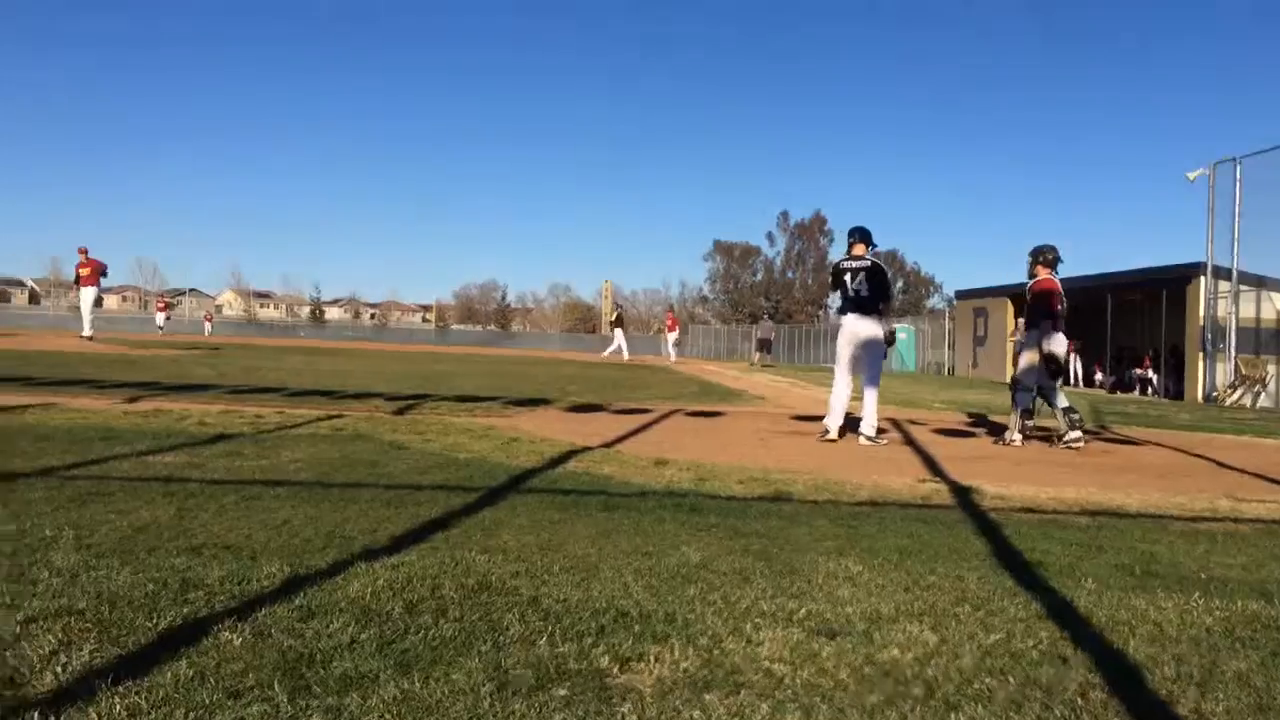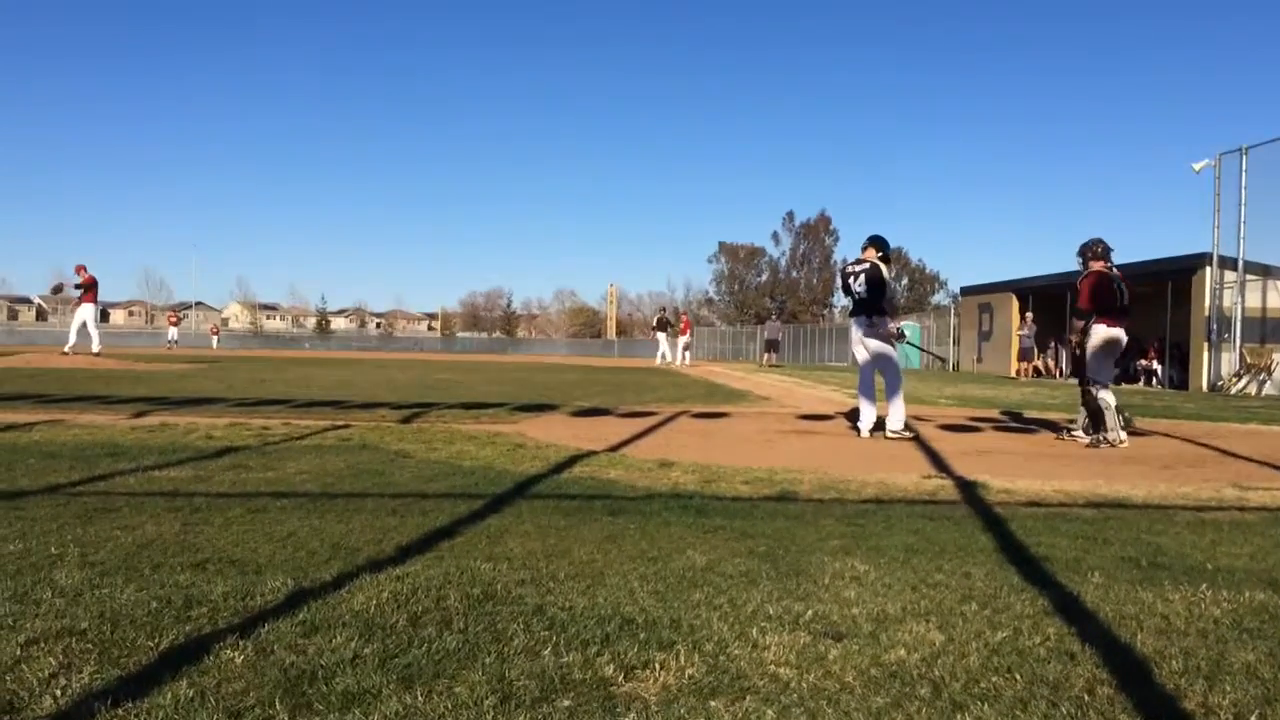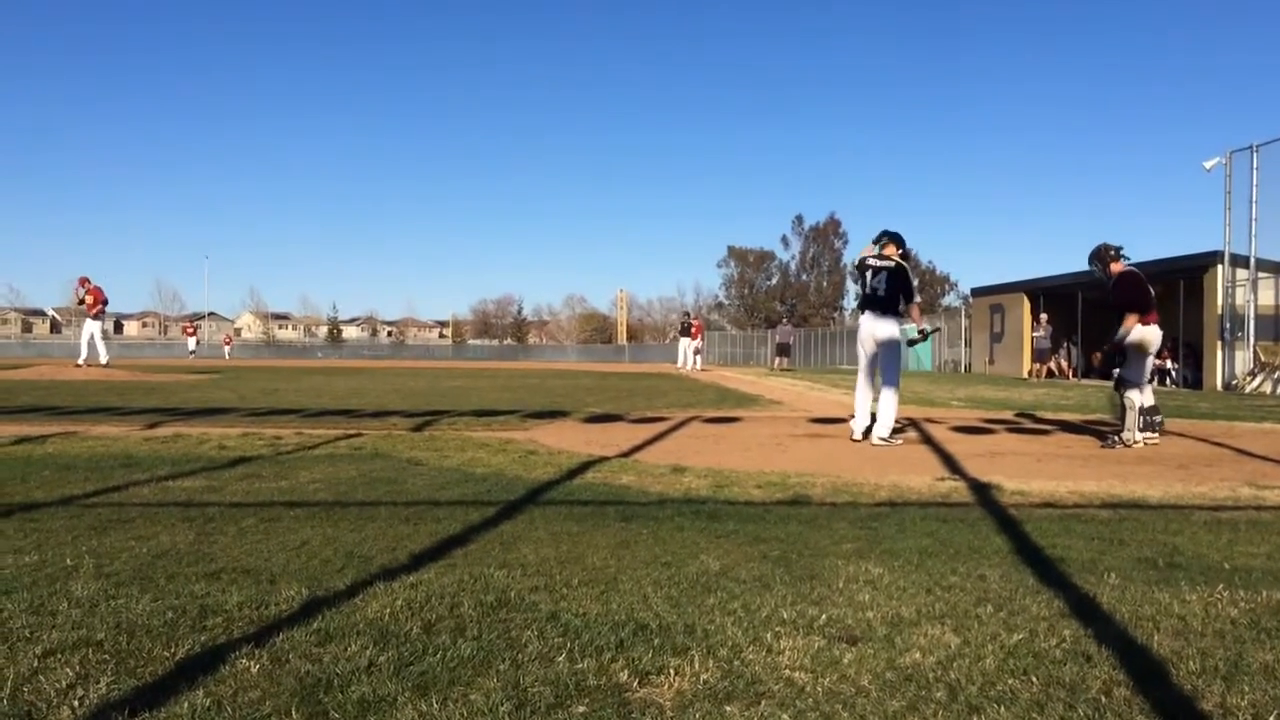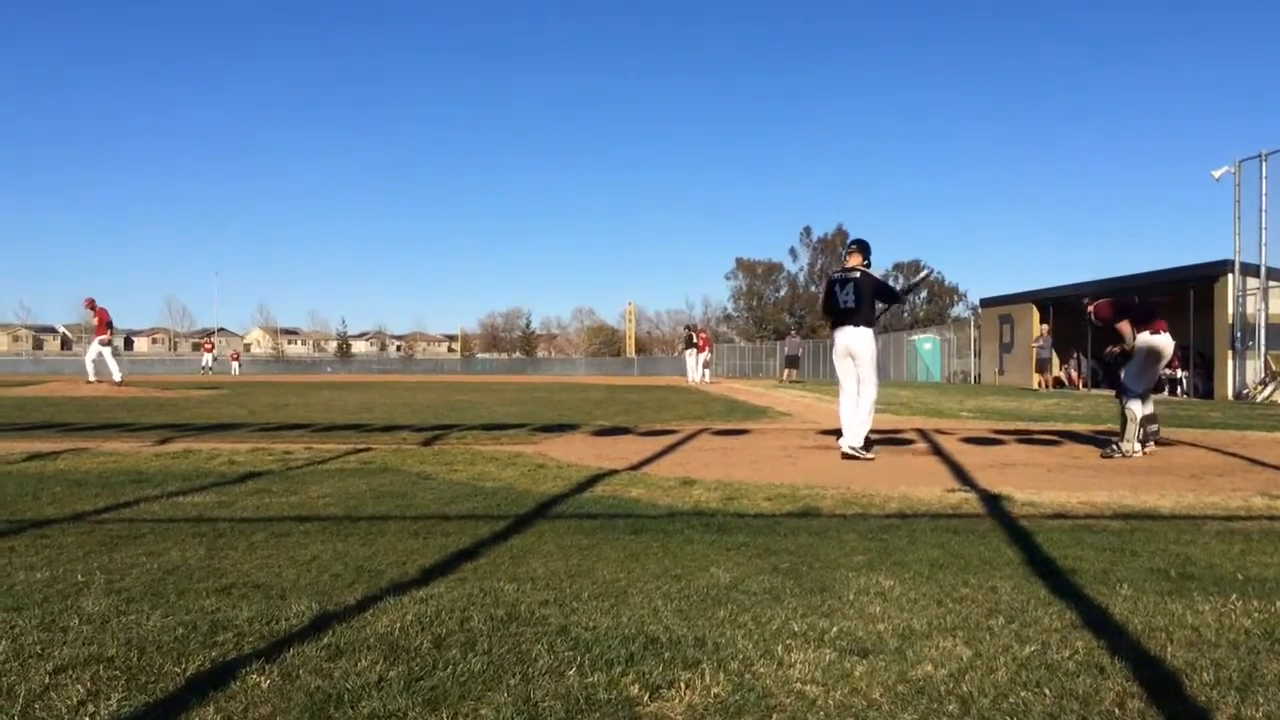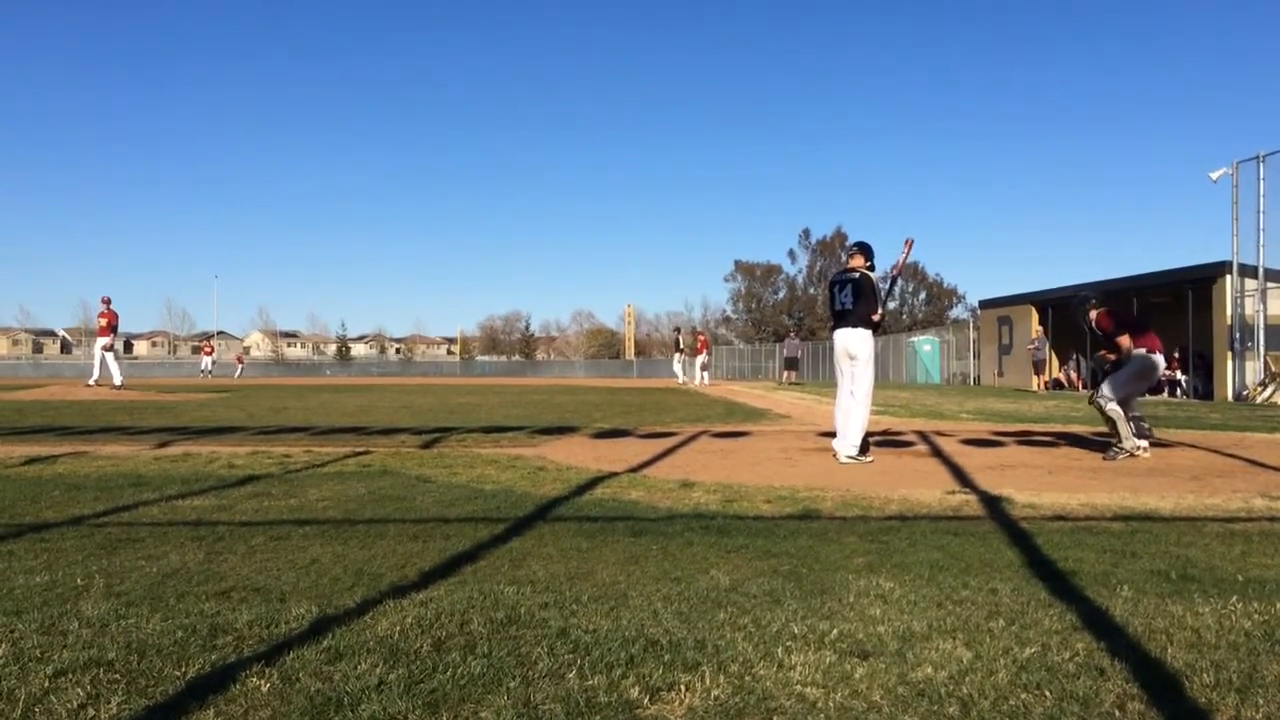
dt=1s
person 1, frame 1
left shoulder: (839, 266)
right shoulder: (876, 266)
right elbow: (886, 301)
right wrist: (888, 329)
left hip: (848, 323)
right hip: (872, 325)
left knee: (842, 376)
right knee: (871, 380)
left ankle: (832, 426)
right ankle: (867, 432)
person 1, frame 2
left shoulder: (846, 270)
right shoulder: (878, 267)
right elbow: (886, 299)
right wrist: (895, 326)
left hip: (856, 326)
right hip: (876, 326)
left knee: (865, 375)
right knee: (893, 376)
left ankle: (865, 425)
right ankle: (895, 426)
person 1, frame 3
left shoulder: (866, 261)
right shoulder: (900, 268)
right elbow: (911, 302)
left wrist: (873, 244)
right wrist: (921, 326)
left hip: (865, 322)
right hip: (888, 324)
left knee: (864, 377)
right knee: (889, 381)
left ankle: (859, 427)
right ankle: (881, 433)
person 1, frame 4
left shoulder: (833, 279)
right shoulder: (867, 278)
left elbow: (826, 312)
right elbow: (895, 297)
left hip: (839, 336)
right hip: (861, 335)
left knee: (847, 391)
right knee: (867, 391)
left ankle: (848, 442)
right ankle: (854, 442)
person 1, frame 5
left shoulder: (835, 279)
right shoulder: (866, 278)
left elbow: (834, 312)
right elbow: (875, 315)
right wrist: (876, 320)
left hip: (839, 335)
right hip: (860, 335)
left knee: (844, 391)
right knee: (861, 392)
left ankle: (842, 444)
right ankle: (851, 449)
person 2, frame 1
left shoulder: (1041, 285)
right shoulder: (1054, 285)
left elbow: (1047, 318)
left wrist: (1048, 349)
right wrist: (1037, 345)
left hip: (1042, 341)
right hip: (1056, 339)
left knee: (1022, 385)
right knee: (1049, 388)
left ankle: (1015, 434)
right ankle: (1073, 432)
person 2, frame 2
left shoulder: (1091, 278)
right shoulder: (1120, 279)
left elbow: (1081, 313)
right elbow: (1123, 312)
left wrist: (1075, 336)
left hip: (1100, 332)
right hip: (1118, 334)
left knee: (1097, 384)
right knee: (1091, 382)
left ankle: (1115, 434)
right ankle: (1083, 429)
person 2, frame 3
left shoulder: (1124, 278)
right shoulder: (1132, 275)
left elbow: (1132, 315)
left wrist: (1116, 342)
right wrist: (1119, 340)
left hip: (1139, 332)
right hip: (1150, 330)
left knee: (1128, 382)
right knee: (1141, 382)
left ankle: (1130, 435)
right ankle: (1150, 429)
person 2, frame 4
left shoulder: (1099, 309)
right shoulder: (1111, 305)
left elbow: (1127, 331)
left wrist: (1124, 348)
right wrist: (1121, 348)
left hip: (1150, 340)
right hip: (1165, 340)
left knee: (1129, 391)
right knee: (1143, 390)
left ankle: (1129, 446)
right ankle: (1147, 439)
person 2, frame 5
left shoulder: (1101, 317)
right shoulder: (1107, 316)
left elbow: (1127, 346)
left wrist: (1117, 360)
right wrist: (1112, 358)
left hip: (1144, 356)
right hip: (1155, 358)
left knee: (1102, 396)
right knee: (1122, 400)
left ankle: (1127, 444)
right ankle: (1140, 444)
